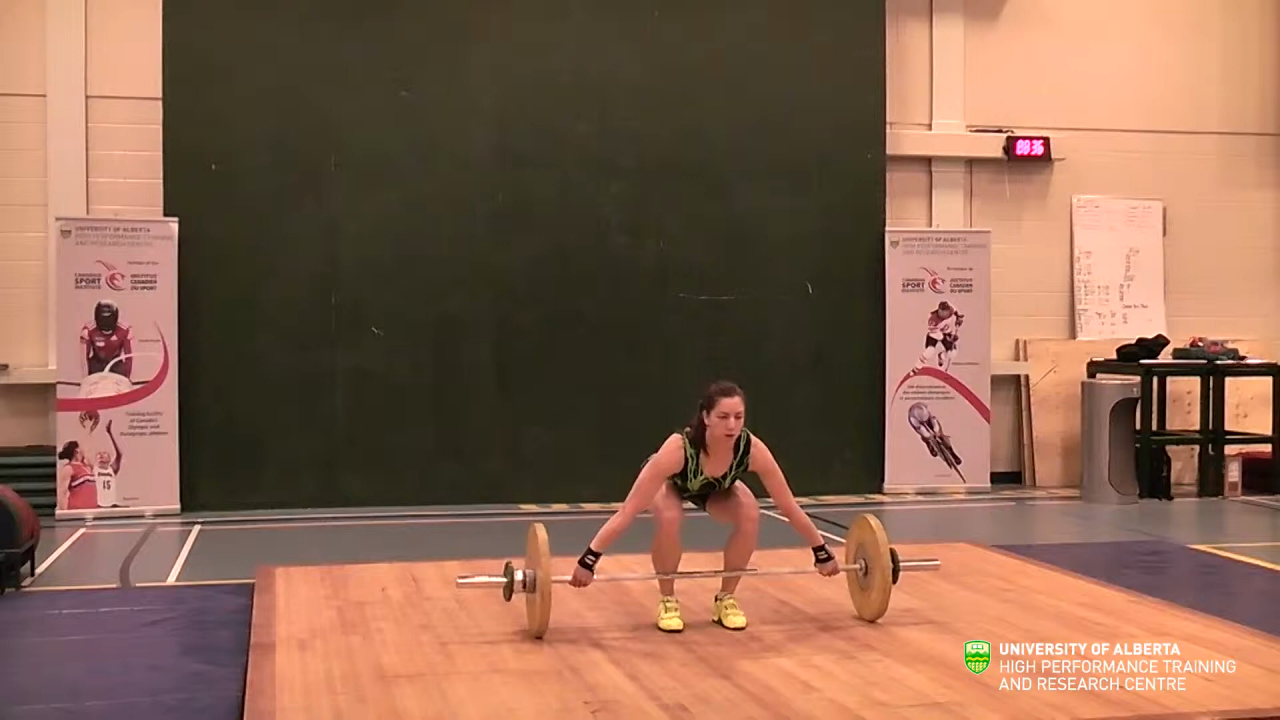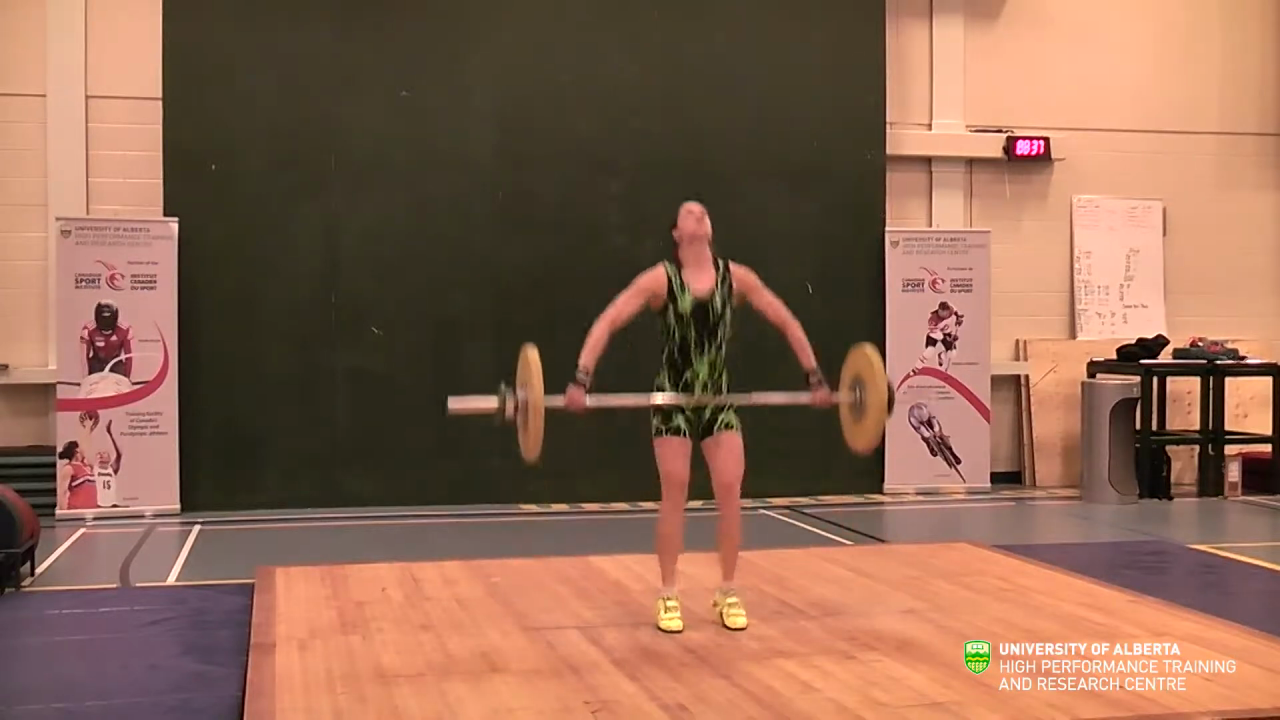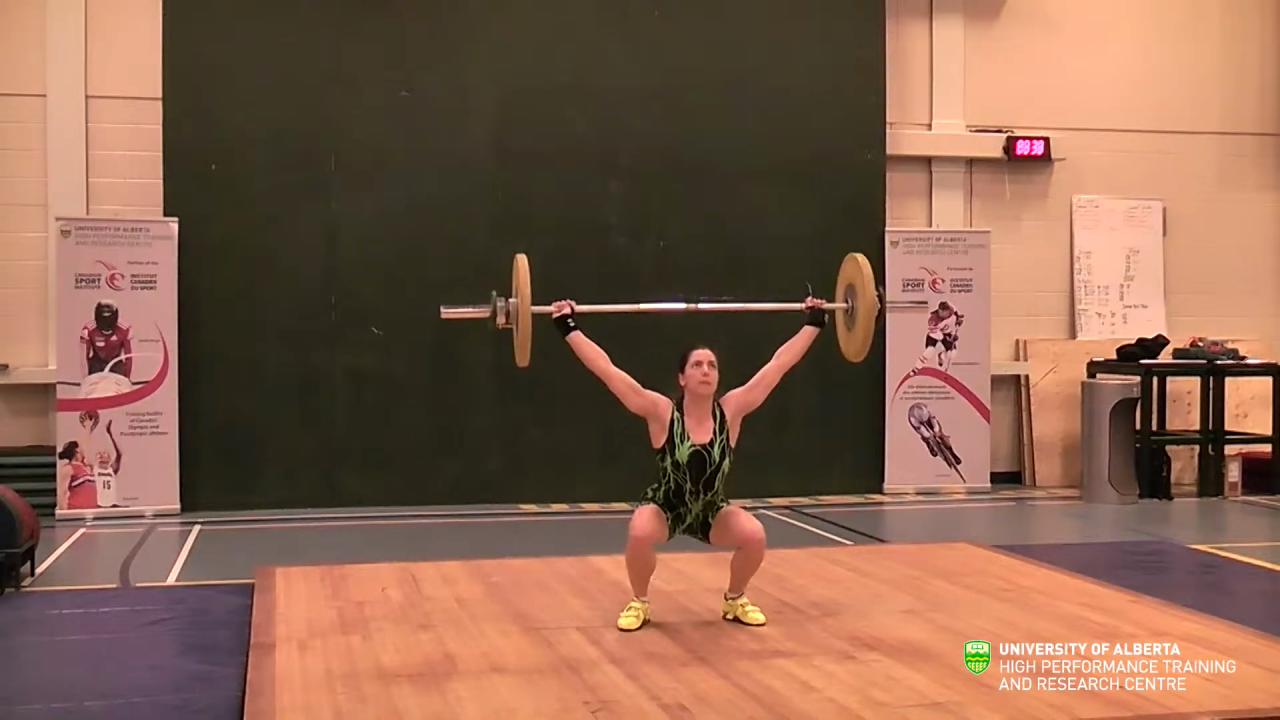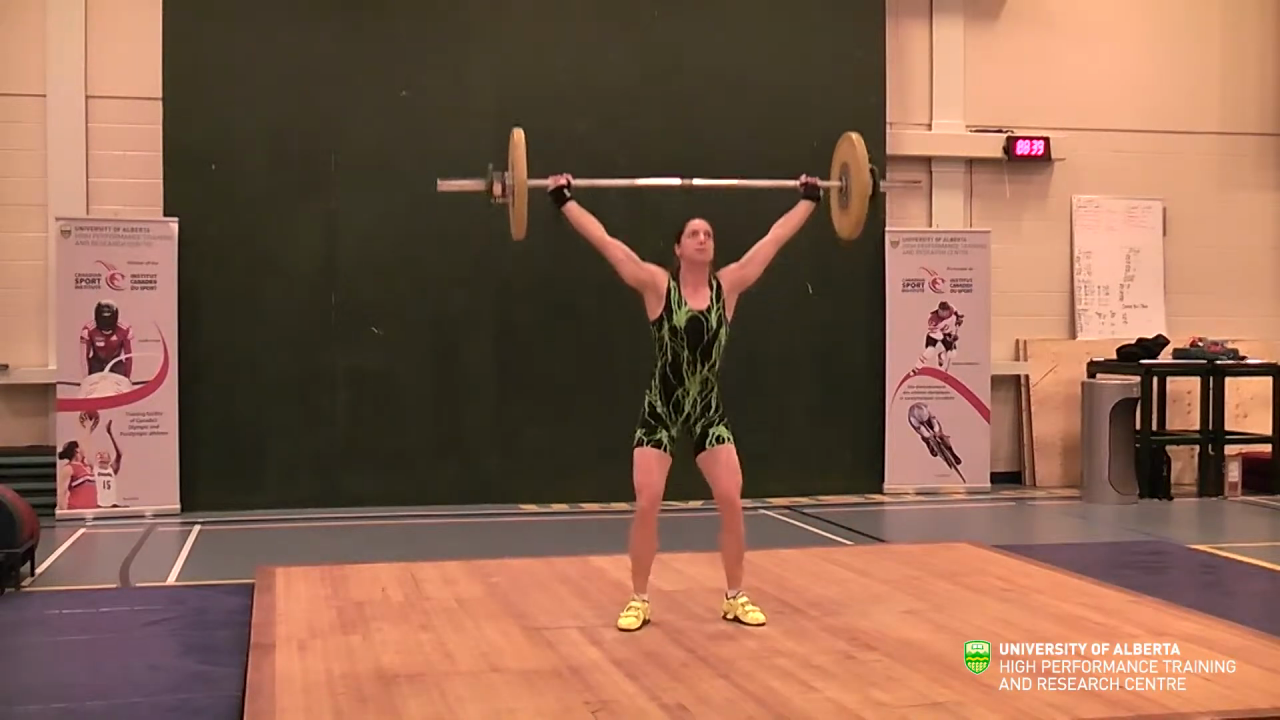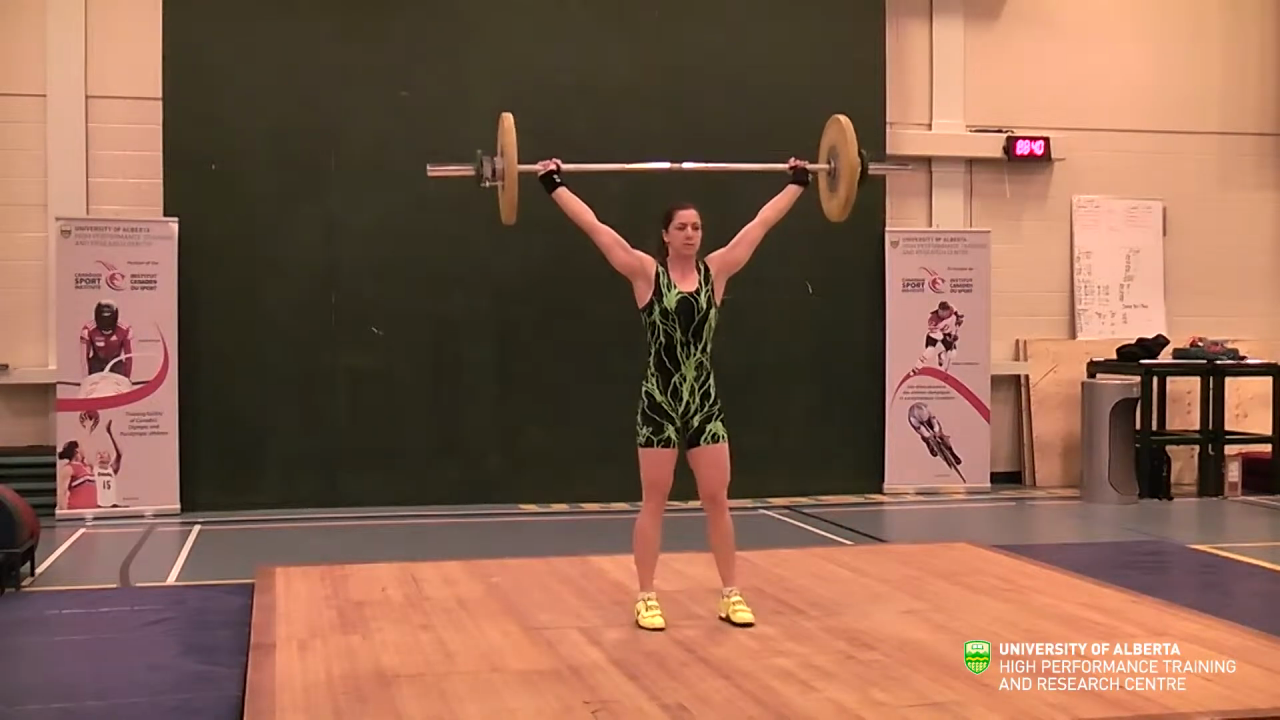
dt=1s
person 1, frame 1
left shoulder: (753, 450)
right shoulder: (678, 448)
left elbow: (790, 508)
right elbow: (627, 511)
left wrist: (822, 553)
right wrist: (588, 561)
left hip: (716, 488)
right hip: (671, 483)
left knee: (749, 515)
right knee: (668, 518)
left ankle: (726, 598)
right ankle: (667, 600)
person 1, frame 2
left shoulder: (734, 275)
right shoulder: (661, 279)
left elbow: (788, 322)
right elbow: (605, 324)
left wrist: (814, 376)
right wrist: (581, 379)
left hip: (716, 399)
right hip: (672, 398)
left knee: (729, 492)
right knee: (675, 494)
left ankle: (728, 595)
right ankle: (668, 597)
person 1, frame 3
left shoulder: (731, 411)
right shoulder: (661, 413)
left elbow: (779, 363)
right elbow: (606, 368)
left wrist: (813, 323)
right wrist: (569, 327)
left hip: (711, 511)
right hip: (664, 507)
left knee: (754, 536)
right knee: (639, 534)
left ankle: (735, 599)
right ankle: (639, 602)
person 1, frame 4
left shoulder: (728, 285)
right shoulder: (658, 285)
left elbow: (774, 239)
right elbow: (604, 241)
left wrist: (808, 199)
right wrist: (564, 200)
left hip: (708, 411)
right hip: (660, 411)
left knee: (732, 503)
right knee: (647, 505)
left ankle: (735, 598)
right ankle: (638, 600)
person 1, frame 5
left shoulder: (716, 270)
right shoulder: (646, 272)
left elbow: (762, 223)
right elbow: (594, 226)
left wrist: (797, 183)
right wrist: (554, 184)
left hip: (705, 399)
right hip: (660, 399)
left knee: (717, 501)
right knee: (654, 502)
left ankle: (731, 595)
right ankle: (646, 599)
